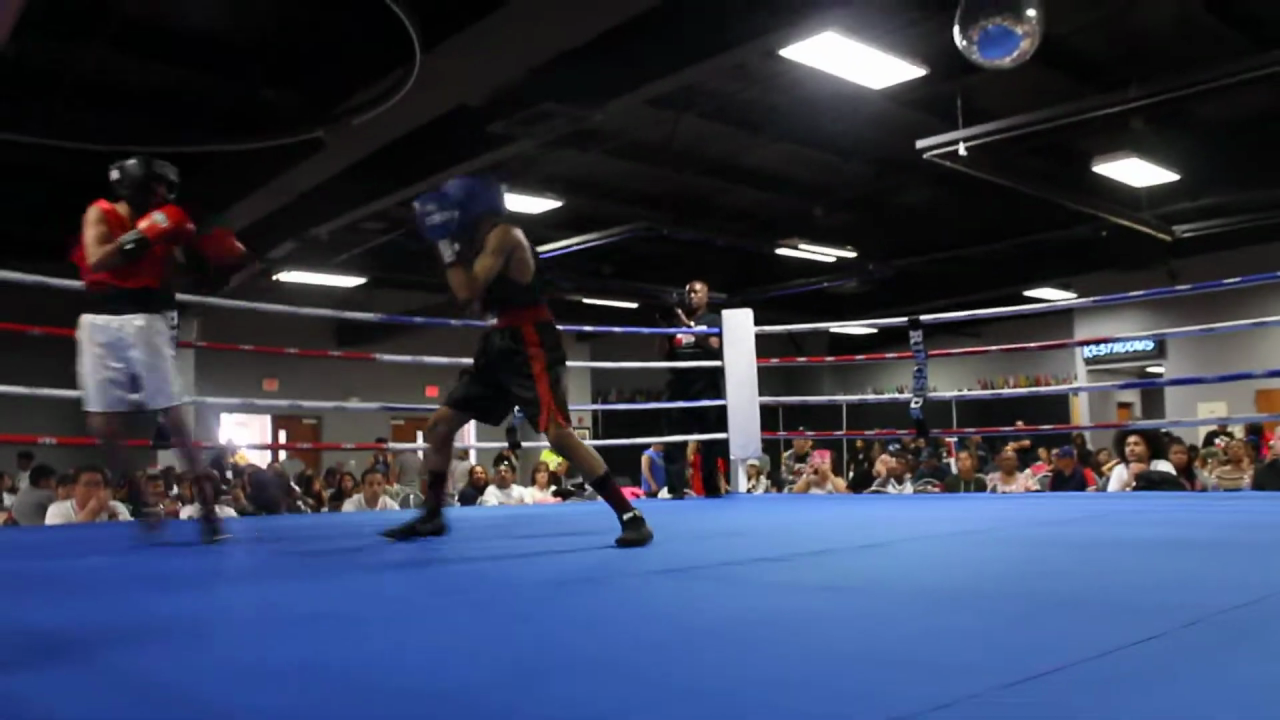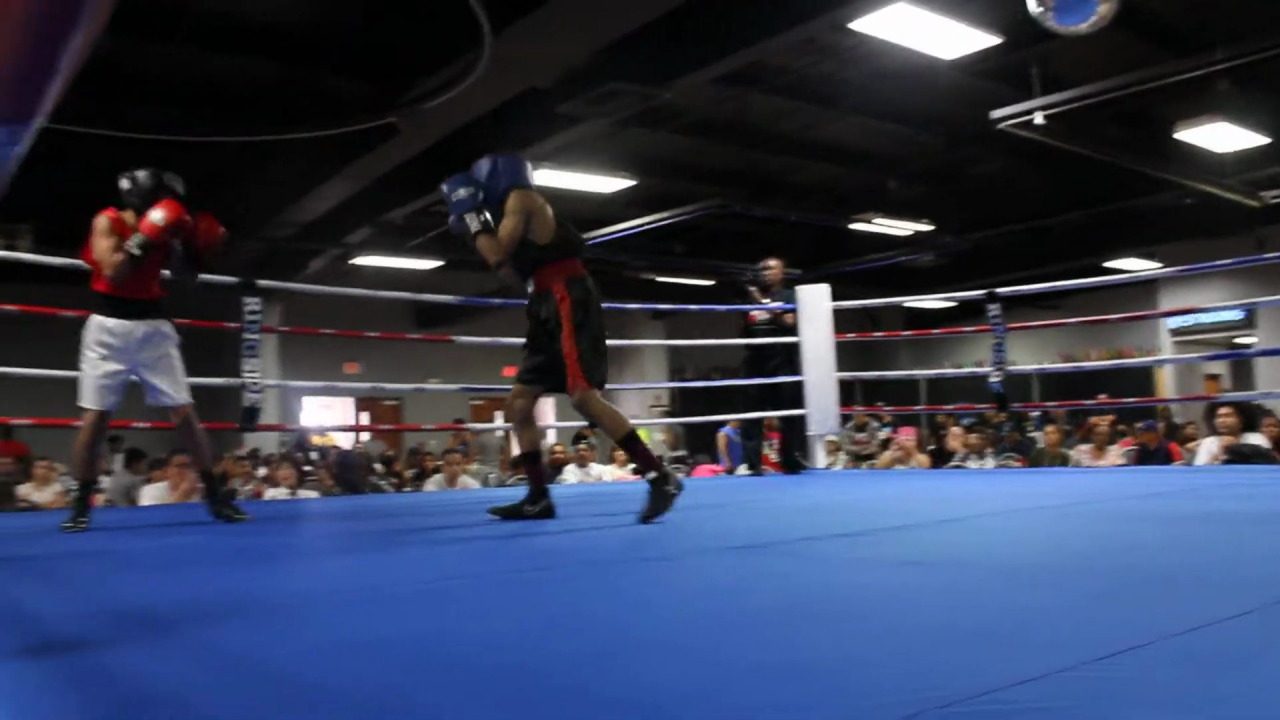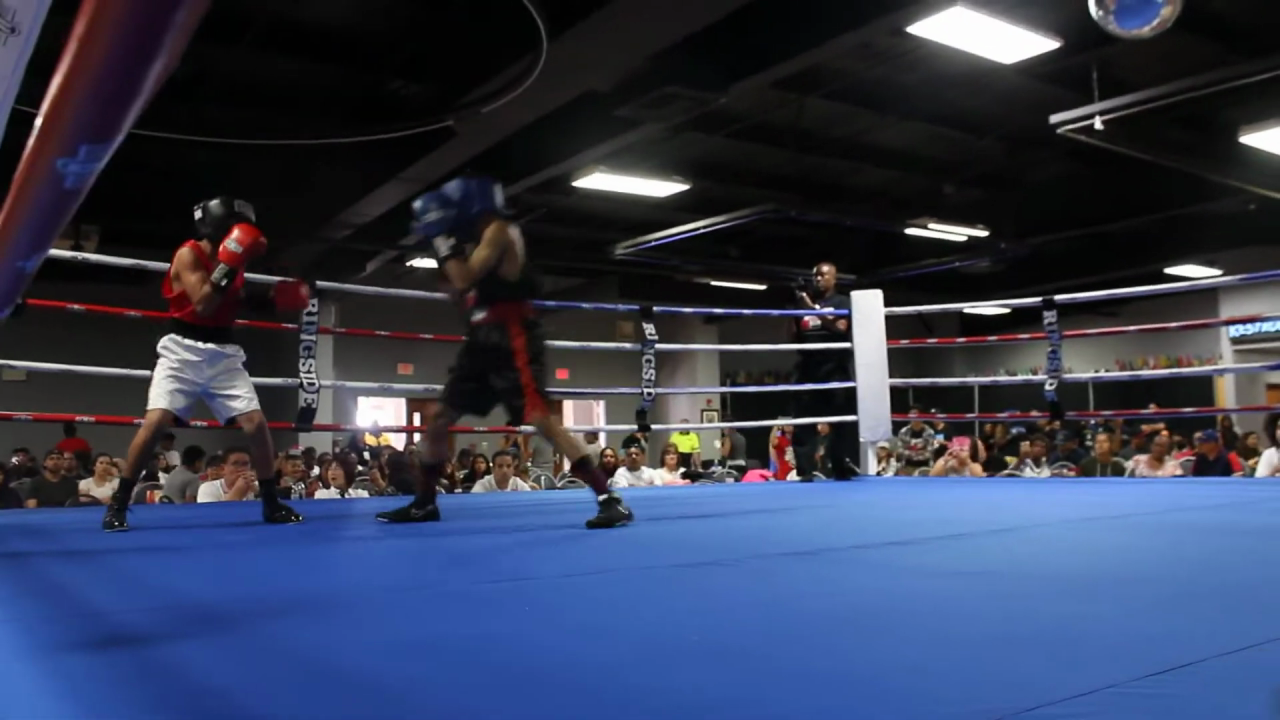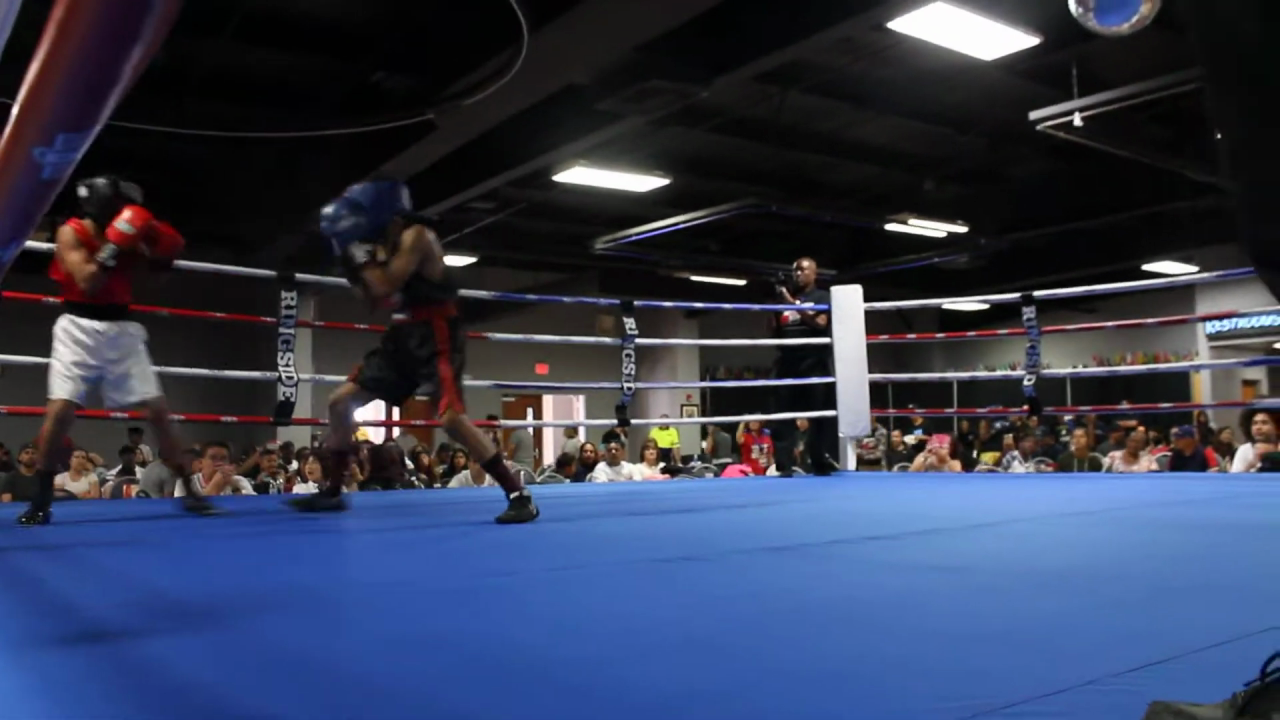
dt=0.5s
person 1, frame 1
left shoulder: (504, 235)
right shoulder: (481, 239)
left elbow: (467, 293)
right elbow: (474, 293)
left wrist: (444, 241)
right wrist: (448, 243)
left hip: (528, 344)
right hip: (497, 344)
left knee: (556, 432)
right knee: (440, 424)
left ankle: (630, 516)
right ankle: (432, 515)
person 1, frame 2
left shoulder: (521, 198)
right shoulder: (520, 210)
left elbow: (497, 256)
right elbow: (512, 268)
left wrist: (471, 215)
right wrist: (476, 227)
left hip: (567, 301)
right hip: (548, 308)
left knee: (584, 397)
right knee: (519, 403)
left ankle: (659, 477)
right ankle: (537, 497)
person 1, frame 3
left shoulder: (498, 231)
right shoulder: (481, 239)
left elbow: (466, 280)
right elbow: (465, 293)
left wrist: (441, 235)
right wrist: (442, 238)
left hip: (513, 339)
right hip: (482, 339)
left knee: (543, 422)
right knee: (434, 420)
left ankle: (610, 500)
right ankle: (424, 503)
person 1, frame 4
left shoulder: (416, 236)
right shoulder: (385, 244)
left elbow: (388, 287)
right elbow: (380, 297)
left wrist: (357, 244)
right wrist: (352, 255)
left hip: (436, 337)
right hip: (402, 336)
left knee: (452, 419)
right knee: (339, 403)
left ankle: (519, 495)
right ankle: (331, 492)
person 2, frame 1
left shoulder: (166, 222)
right shoulder: (100, 214)
right elbow: (99, 262)
left wrist: (210, 253)
right wrist: (138, 235)
left hip: (149, 322)
right hip: (103, 324)
left knee: (172, 416)
right knee: (104, 425)
left ankle: (207, 501)
right ankle: (139, 503)
person 2, frame 2
left shoulder: (164, 229)
right shoulder: (108, 222)
left elbow: (186, 273)
right elbow: (113, 272)
left wrist: (196, 246)
right wrist: (145, 237)
left hip: (153, 328)
right hip: (110, 326)
left knee: (184, 414)
right knee: (95, 417)
left ankle: (216, 498)
right ankle: (81, 506)
person 2, frame 3
left shoulder: (234, 257)
right shoulder: (187, 255)
right elbow: (203, 305)
left wrist: (274, 298)
right wrist: (227, 263)
left hip: (222, 353)
right hip: (184, 349)
left knee: (255, 424)
right knee: (156, 422)
left ankle: (272, 503)
right ankle: (118, 504)
person 2, frame 4
left shoulder: (126, 236)
right shoulder: (71, 233)
left elbow: (152, 264)
right elbow: (86, 283)
left wrist: (162, 250)
right wrist: (115, 245)
left hip: (121, 331)
right hip: (79, 328)
left knee: (157, 410)
right knee: (60, 411)
left ankle: (188, 489)
right ankle: (41, 500)
person 3, frame 1
left shoulder: (713, 320)
right shoulder: (677, 321)
left elbow: (713, 346)
right elbow: (667, 353)
left wrist: (689, 326)
left hip: (706, 386)
right hip: (680, 386)
left knee: (711, 439)
right knee: (675, 438)
left ankle: (712, 488)
right ankle: (676, 488)
person 3, frame 2
left shoulder: (788, 296)
right shoulder: (753, 298)
left elbow: (788, 322)
right elbow: (743, 331)
left wrist: (763, 303)
left hip: (782, 362)
right hip: (756, 362)
left knee: (789, 415)
left ankle: (791, 463)
right ankle: (754, 464)
person 3, frame 3
left shoulder: (842, 302)
right shoulder: (805, 303)
left elbow: (840, 327)
right elbow: (795, 336)
left wrist: (814, 309)
left hip: (835, 368)
right hip: (809, 368)
left knee: (841, 421)
right knee: (803, 421)
left ankle: (842, 469)
right ankle: (805, 471)
person 3, frame 4
left shoulder: (822, 297)
right shoulder: (785, 299)
left elbow: (820, 322)
right elbow: (775, 330)
left wrist: (793, 304)
left hip: (814, 363)
right hip: (788, 362)
left knee: (821, 416)
right knee: (784, 416)
left ankle: (822, 464)
right ankle: (784, 466)
